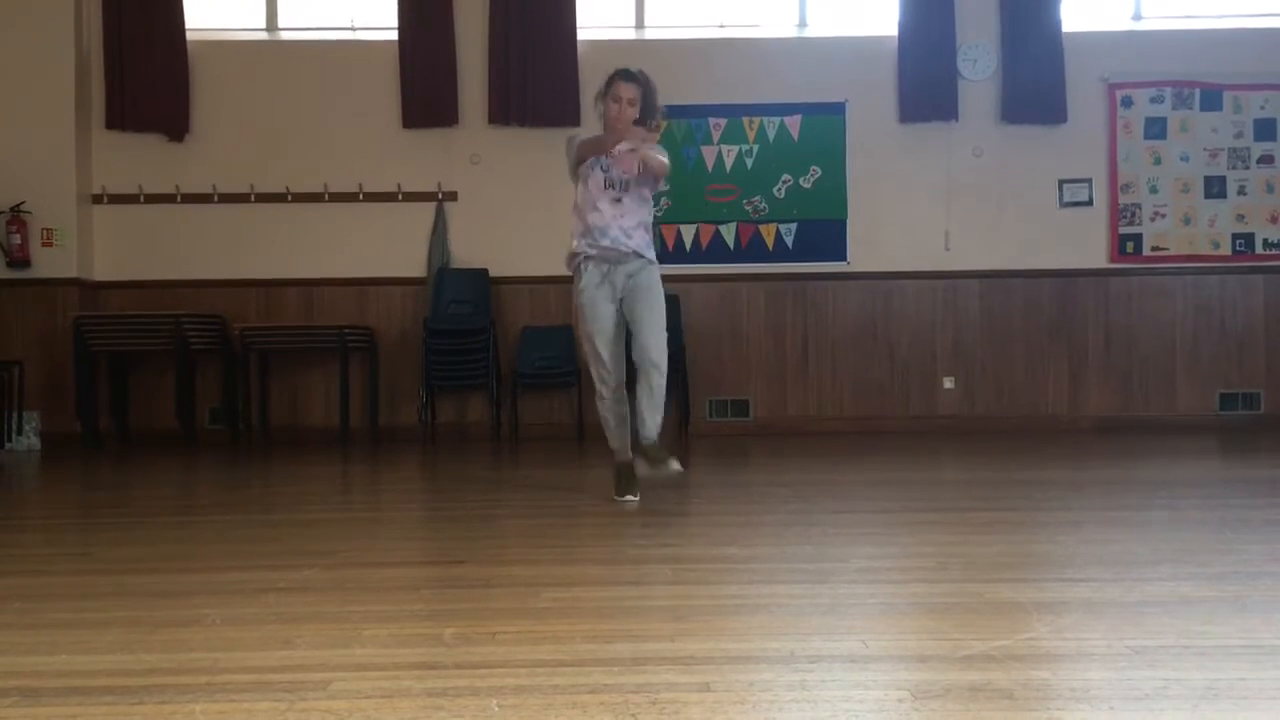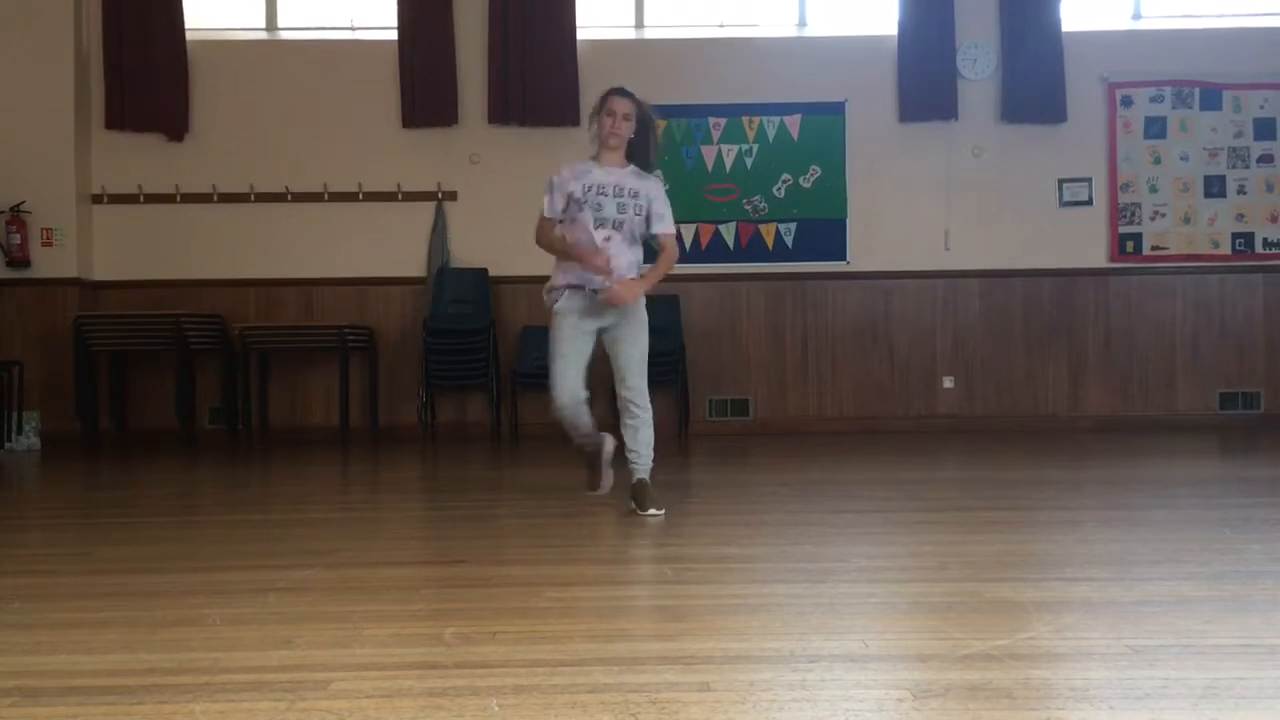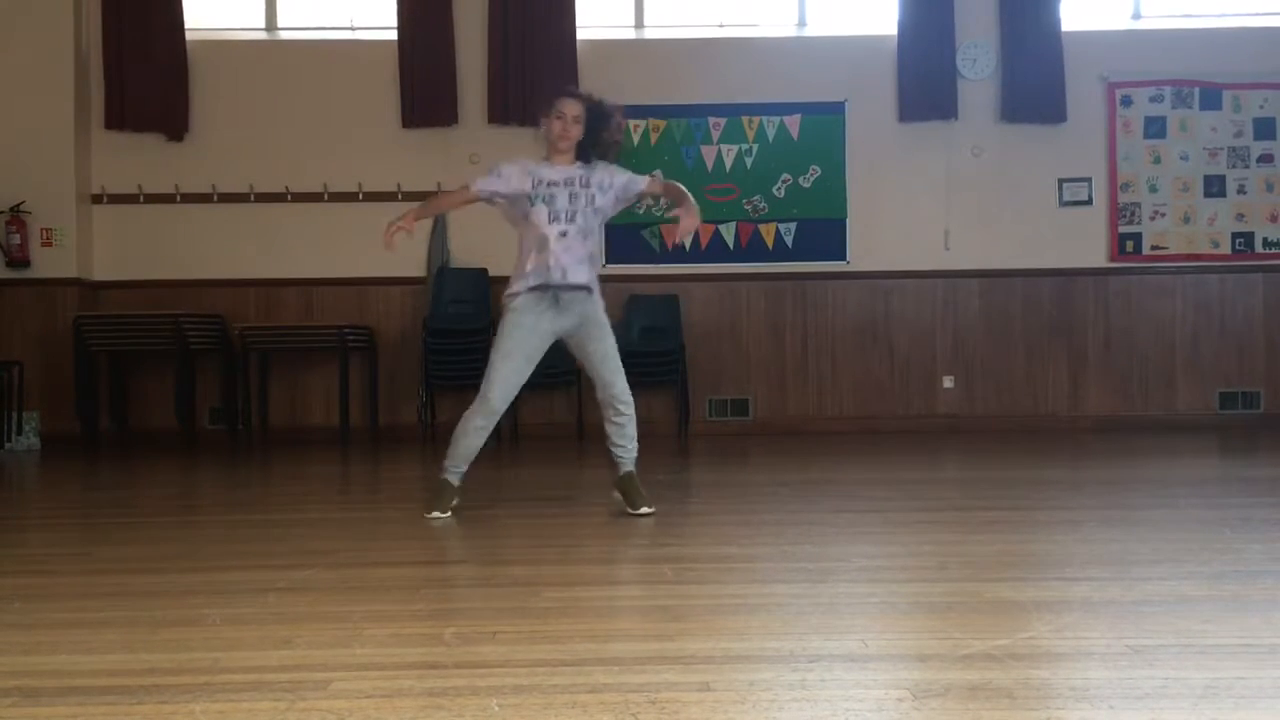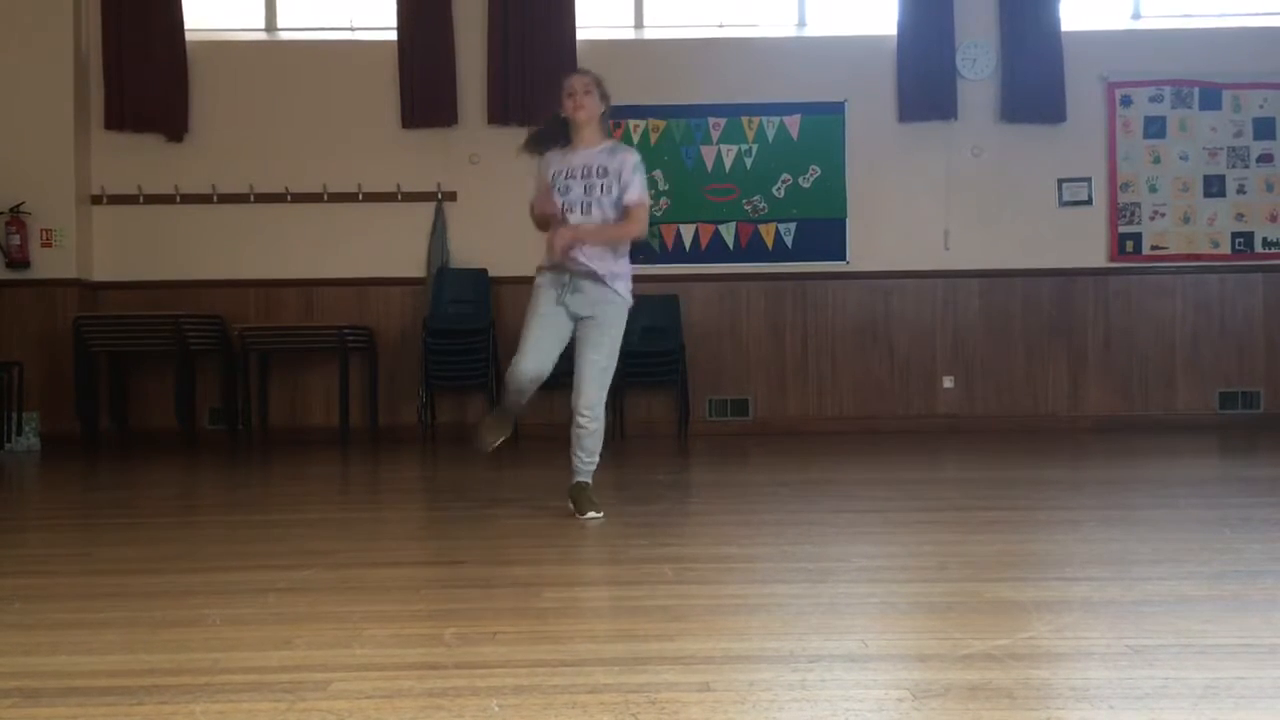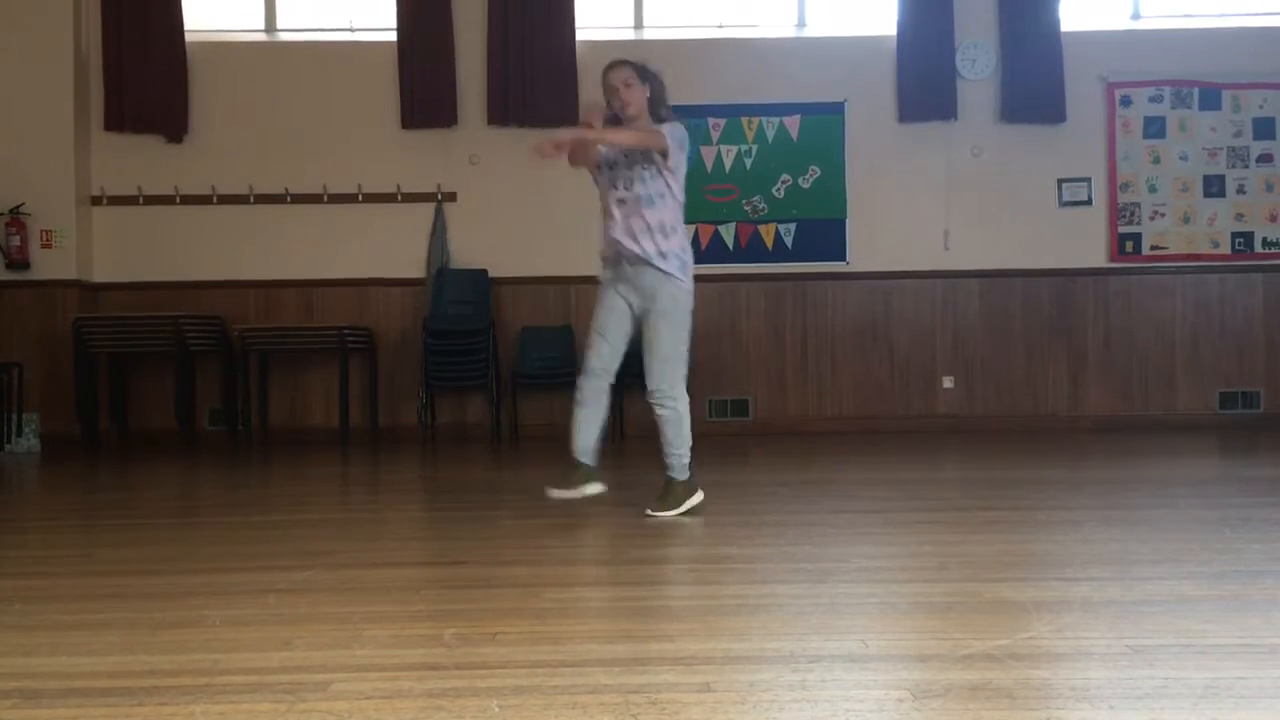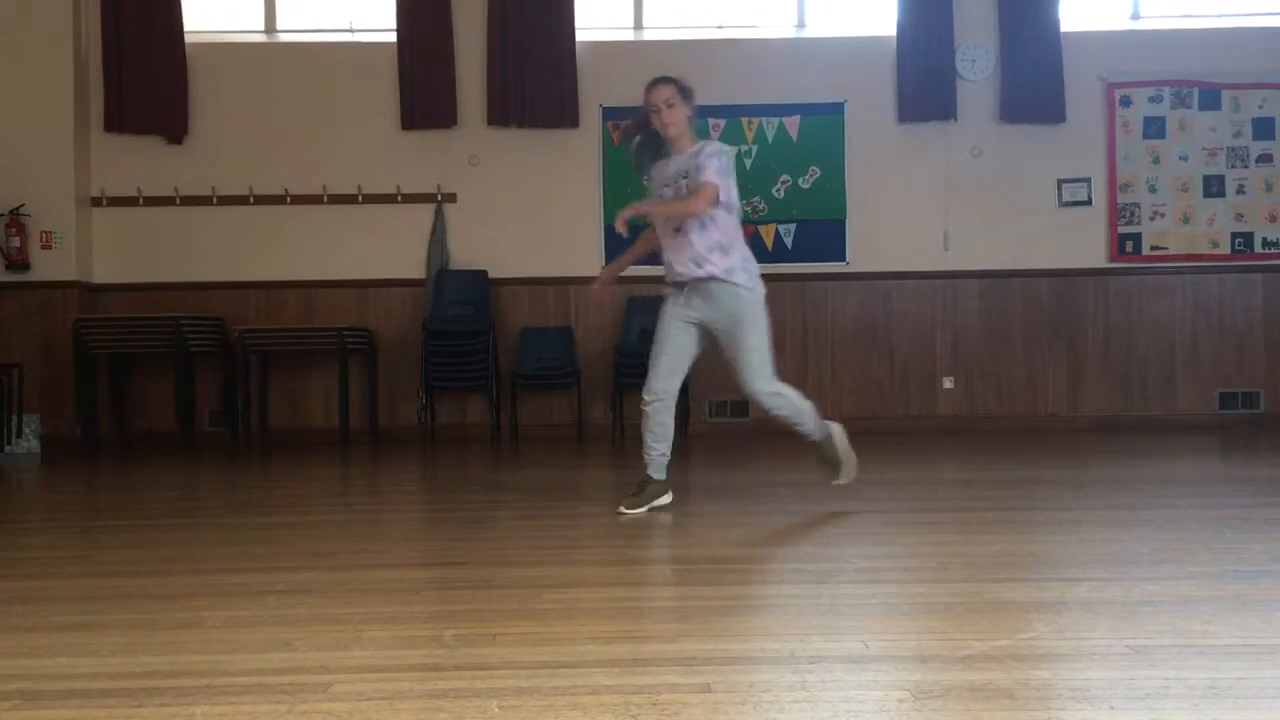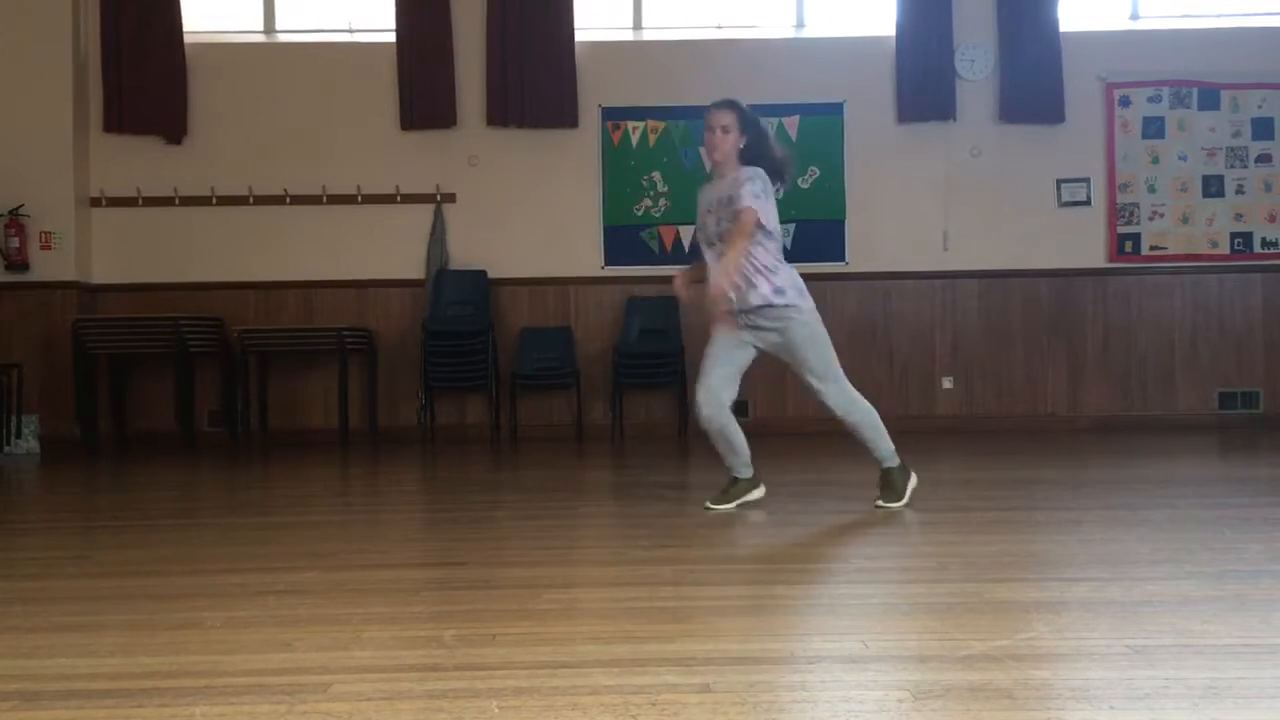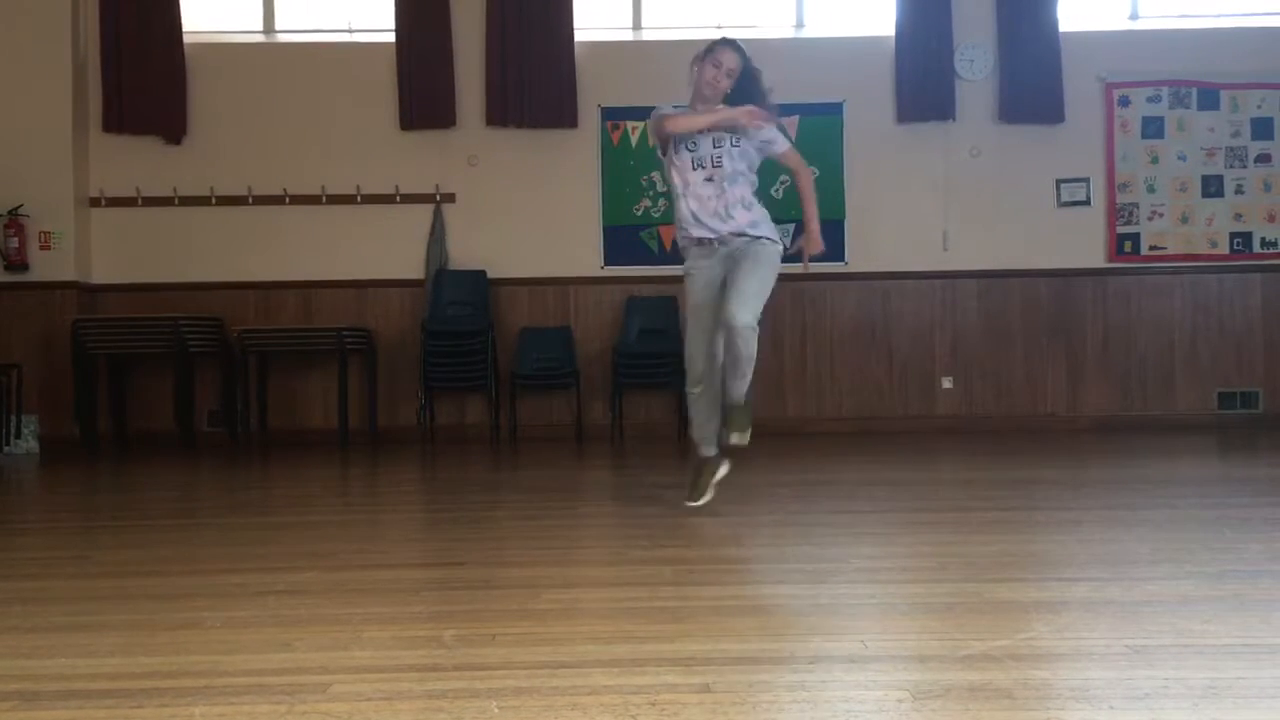
dt=0.3s
person 1, frame 1
left shoulder: (647, 153)
right shoulder: (582, 145)
left elbow: (661, 167)
right elbow: (585, 150)
left wrist: (640, 152)
right wrist: (617, 135)
left hip: (639, 263)
right hip: (593, 264)
left knee: (653, 356)
right knee: (607, 373)
left ankle: (650, 442)
right ankle: (624, 459)
person 1, frame 2
left shoulder: (647, 185)
right shoulder: (568, 177)
left elbow: (669, 251)
right elbow: (544, 234)
left wrist: (639, 286)
right wrist: (580, 253)
left hip: (625, 300)
right hip: (573, 296)
left knee: (634, 393)
right knee: (566, 395)
left ankle: (641, 480)
right ankle: (594, 446)
person 1, frame 3
left shoulder: (603, 176)
right shoulder: (517, 174)
left elbow: (663, 187)
right elbow: (460, 196)
left wrist: (687, 204)
right wrist: (410, 216)
left hip: (581, 300)
right hip: (529, 302)
left knee: (615, 389)
right knee: (492, 398)
left ankle: (627, 476)
right ankle: (450, 480)
person 1, frame 4
left shoulder: (625, 158)
right shoulder: (552, 161)
left elbow: (638, 225)
left wrist: (576, 232)
right wrist: (547, 216)
left hip: (606, 288)
right hip: (556, 283)
left knee: (589, 399)
right knee: (526, 371)
left ankle: (582, 482)
right ankle: (511, 406)
person 1, frame 5
left shoulder: (671, 134)
right shoulder: (605, 150)
left elbow: (631, 141)
right elbow: (579, 156)
left wrist: (573, 132)
right wrist: (576, 140)
left hip: (666, 275)
right hip: (619, 274)
left knee: (663, 385)
right knee: (594, 369)
left ankle: (681, 481)
right ankle: (585, 467)
person 1, frame 6
left shoulder: (714, 154)
right shoulder: (659, 170)
left elbow: (698, 206)
left wrist: (637, 208)
right wrist: (621, 262)
left hip: (733, 288)
right hip: (682, 296)
left knee: (760, 386)
right knee: (657, 392)
left ankle: (823, 435)
right ankle: (656, 480)
person 1, frame 7
left shoulder: (752, 180)
right shoulder: (708, 194)
left elbow: (745, 231)
left wrist: (721, 283)
right wrist: (689, 274)
left hip: (783, 308)
right hip: (736, 316)
left knee: (836, 395)
right knee: (709, 406)
left ankle: (894, 468)
right ankle: (744, 479)
person 1, frame 8
left shoulder: (752, 123)
right shoulder: (672, 119)
left elbow: (801, 169)
right elbow: (671, 127)
left wrist: (812, 227)
right wrist: (731, 115)
left hip: (753, 241)
right hip: (702, 253)
left knee: (738, 318)
right knee: (700, 367)
left ankle: (735, 400)
right ankle: (708, 457)
